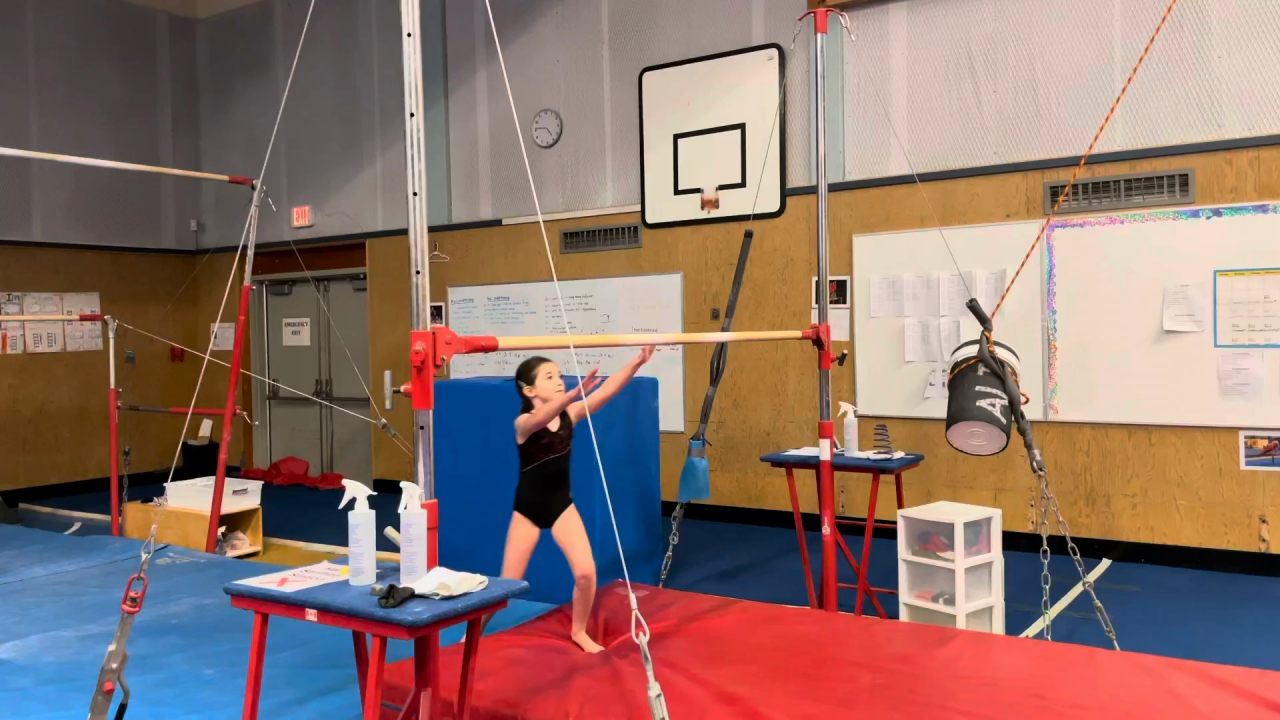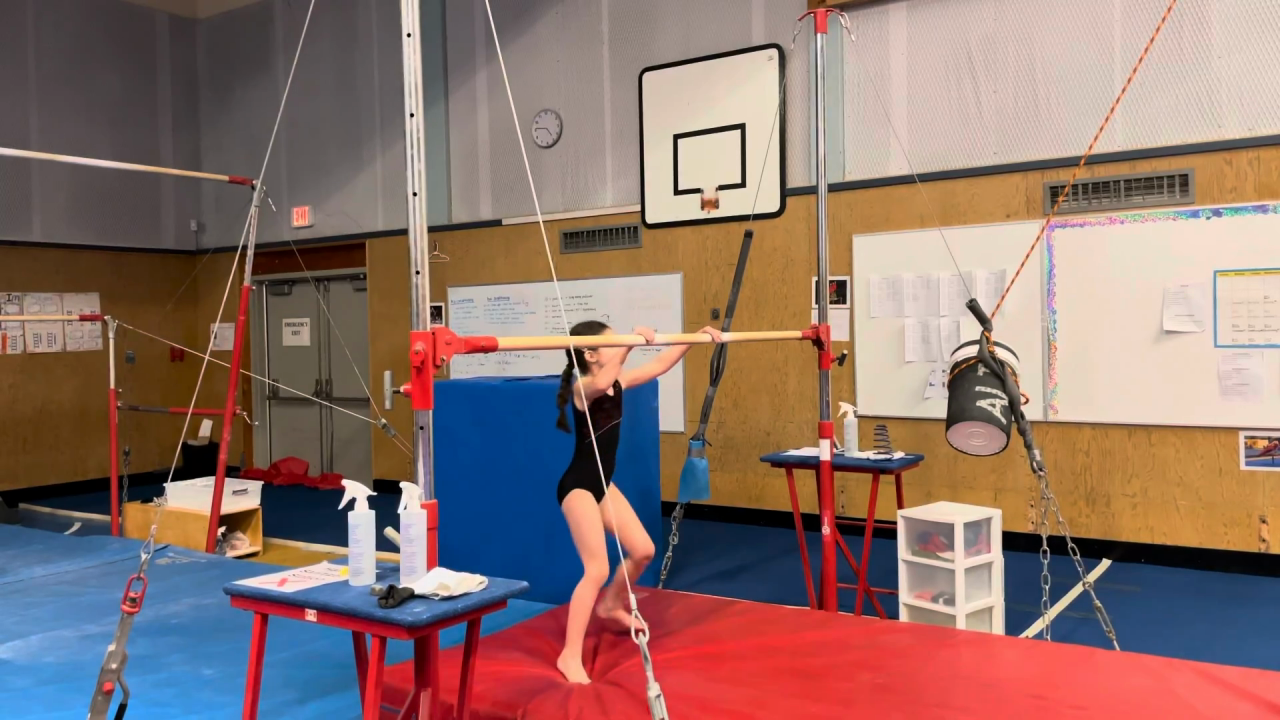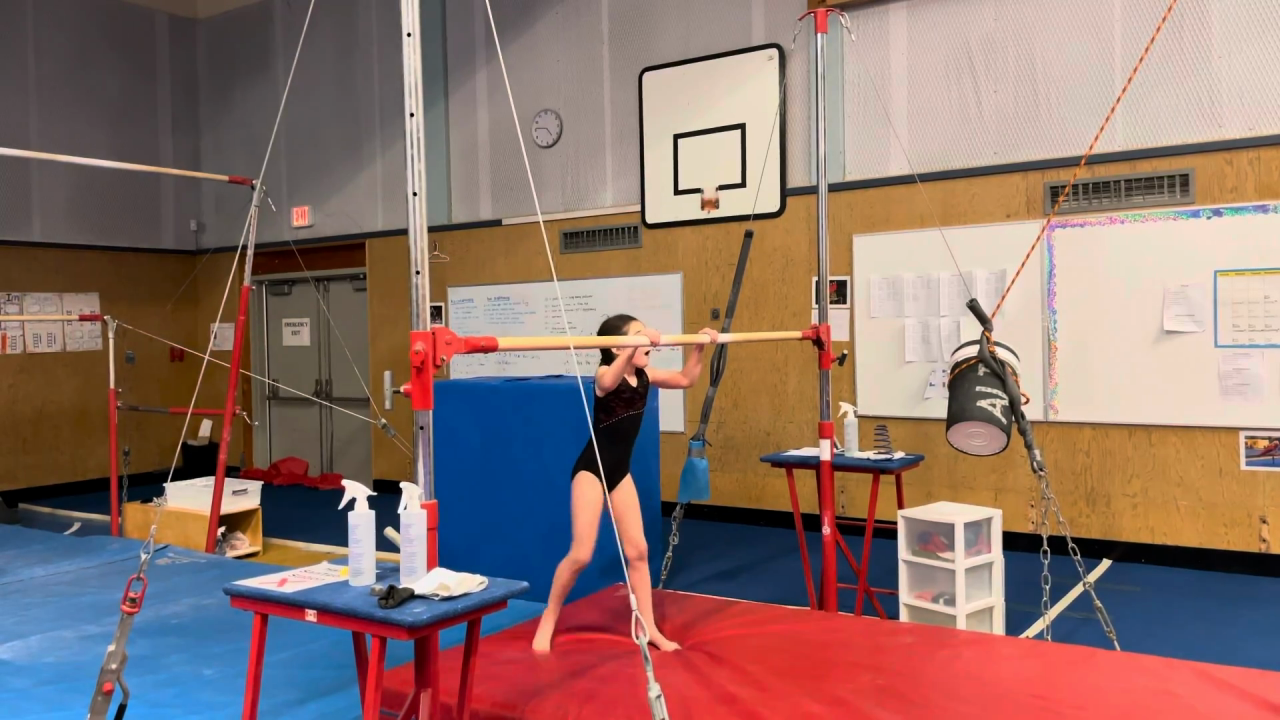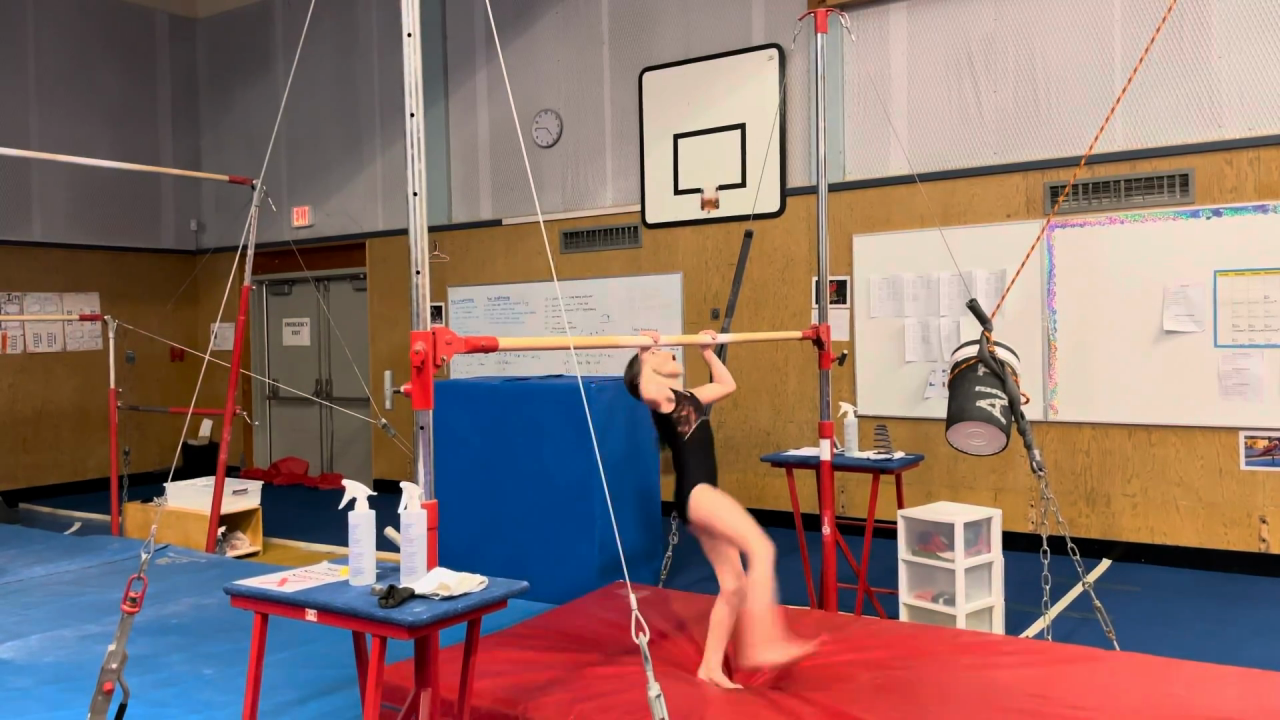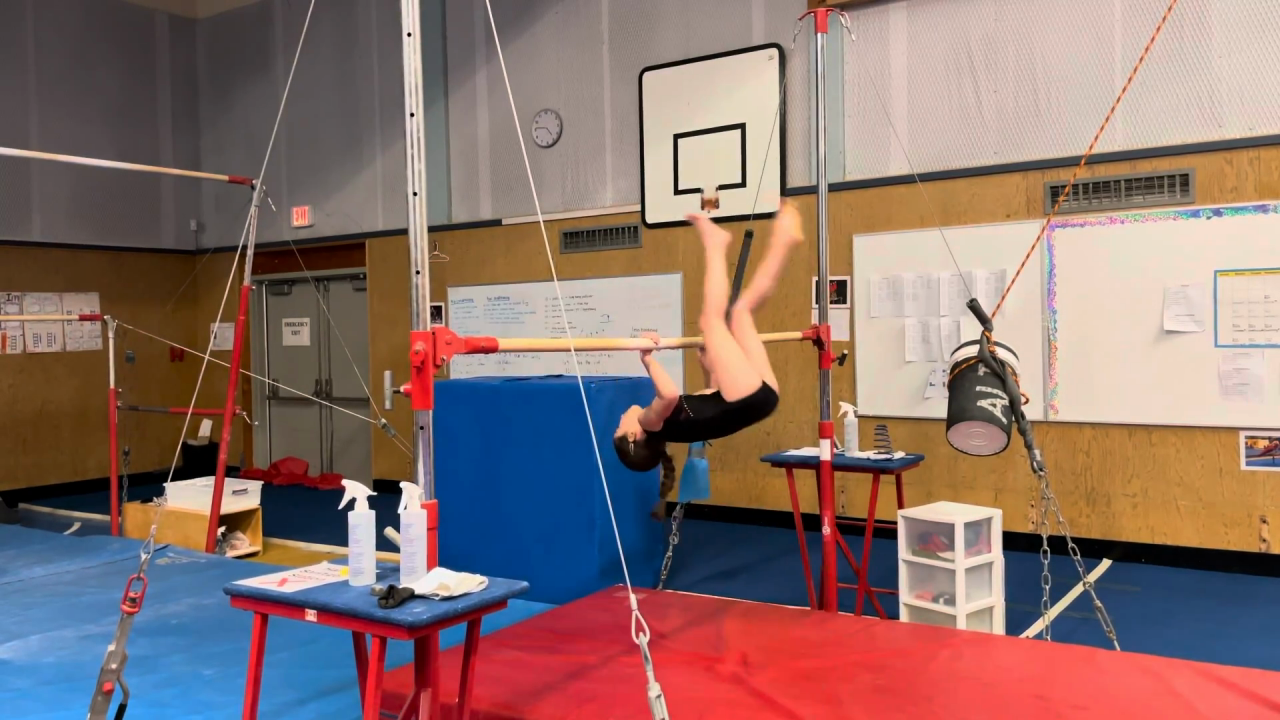
dt=0.5s
person 1, frame 1
left shoulder: (569, 414)
right shoulder: (524, 423)
left elbow: (607, 391)
right elbow: (545, 416)
left wrist: (639, 361)
right wrist: (577, 393)
left hip: (562, 507)
right hip: (527, 511)
left knee: (586, 571)
left ankle: (579, 630)
person 1, frame 2
left shoulder: (618, 383)
right shoulder: (584, 387)
left elbow: (658, 366)
right elbow: (601, 382)
right wrist: (631, 341)
left hip: (602, 484)
right hip: (577, 488)
left knee: (644, 550)
right knee: (597, 571)
left ankle: (610, 604)
right ankle: (570, 656)
person 1, frame 3
left shoulder: (645, 377)
right shoulder: (605, 376)
left elbow: (686, 379)
right elbow: (610, 382)
left wrist: (698, 347)
right wrist: (636, 346)
left hip: (619, 474)
right hip: (591, 471)
left knee: (636, 553)
right knee: (581, 555)
left ankle: (648, 629)
right ankle: (547, 622)
person 1, frame 4
left shoulder: (687, 397)
right shoulder: (661, 398)
left elbow: (726, 384)
right elbow: (646, 390)
left wrist: (706, 349)
right wrist: (647, 351)
left hip: (704, 493)
right hip: (696, 492)
left knee: (734, 587)
right knee: (761, 548)
left ankle: (711, 666)
right ankle: (761, 645)
person 1, frame 5
left shoulder: (658, 423)
right shoulder: (653, 423)
right elbow: (668, 394)
left wrist: (707, 354)
right wrist: (648, 361)
left hip: (752, 397)
right hip: (749, 399)
left knee: (740, 310)
right knee: (711, 319)
left ankle: (783, 239)
